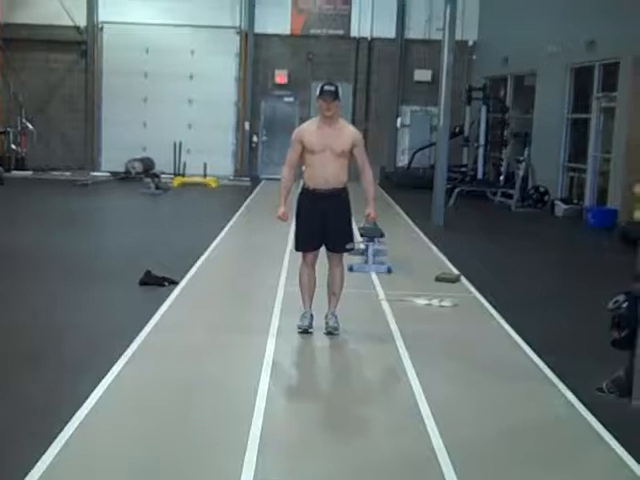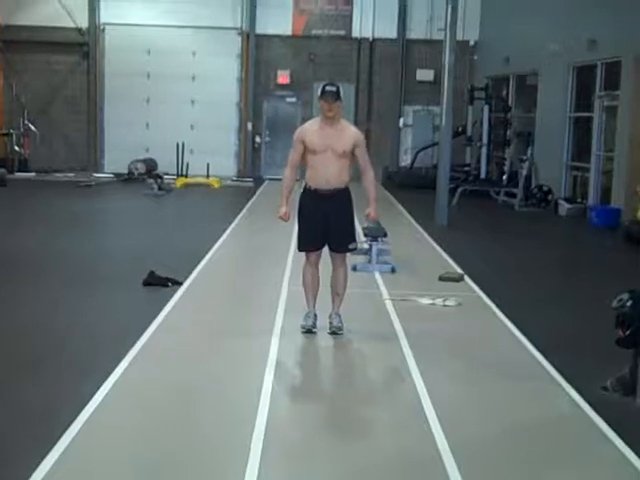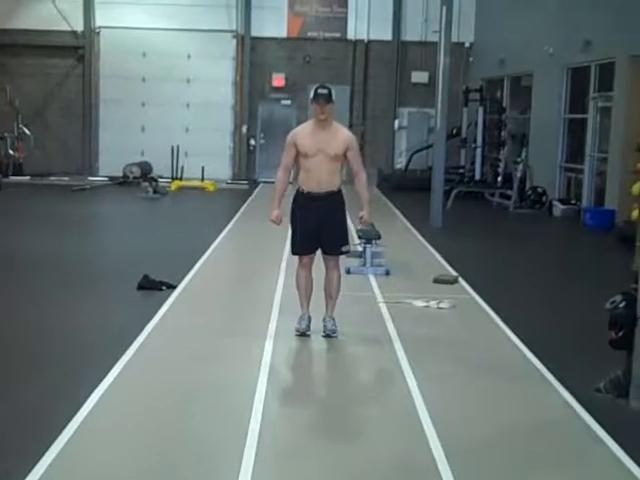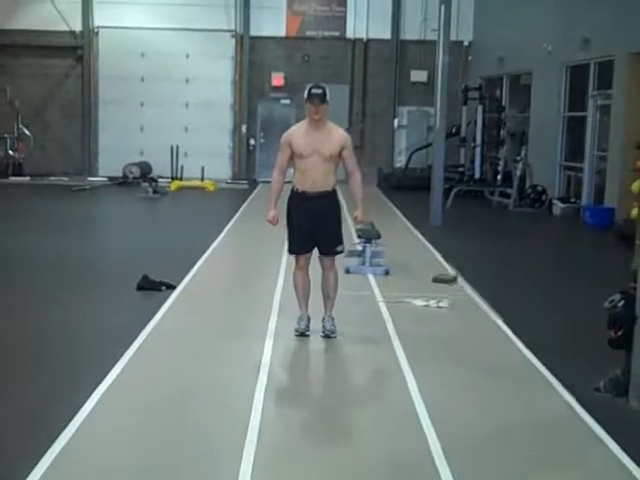
dt=0.3s
person 1, frame 1
left shoulder: (352, 134)
right shoulder: (303, 132)
left elbow: (365, 170)
right elbow: (289, 168)
left wrist: (371, 203)
right wrist: (282, 202)
left hip: (338, 199)
right hip: (310, 198)
left knee: (336, 259)
right knee: (308, 258)
left ankle: (332, 313)
right ankle: (307, 312)
person 1, frame 2
left shoulder: (353, 135)
right shoulder: (304, 132)
left elbow: (366, 170)
right elbow: (291, 168)
left wrist: (372, 203)
right wrist: (284, 202)
left hip: (340, 199)
right hip: (312, 198)
left knee: (339, 259)
right knee: (311, 258)
left ankle: (335, 313)
right ankle: (310, 311)
person 1, frame 3
left shoulder: (346, 137)
right shoulder: (297, 135)
left elbow: (359, 173)
right elbow: (284, 171)
left wrist: (365, 206)
right wrist: (276, 206)
left hip: (332, 202)
right hip: (304, 201)
left knee: (332, 262)
right knee: (304, 262)
left ankle: (329, 316)
right ankle: (305, 314)
person 1, frame 4
left shoulder: (340, 137)
right shoulder: (291, 135)
left elbow: (354, 173)
right elbow: (279, 171)
left wrist: (359, 206)
right wrist: (272, 206)
left hip: (328, 202)
right hip: (299, 201)
left knee: (328, 263)
right knee: (301, 262)
left ankle: (328, 316)
right ankle: (303, 315)
